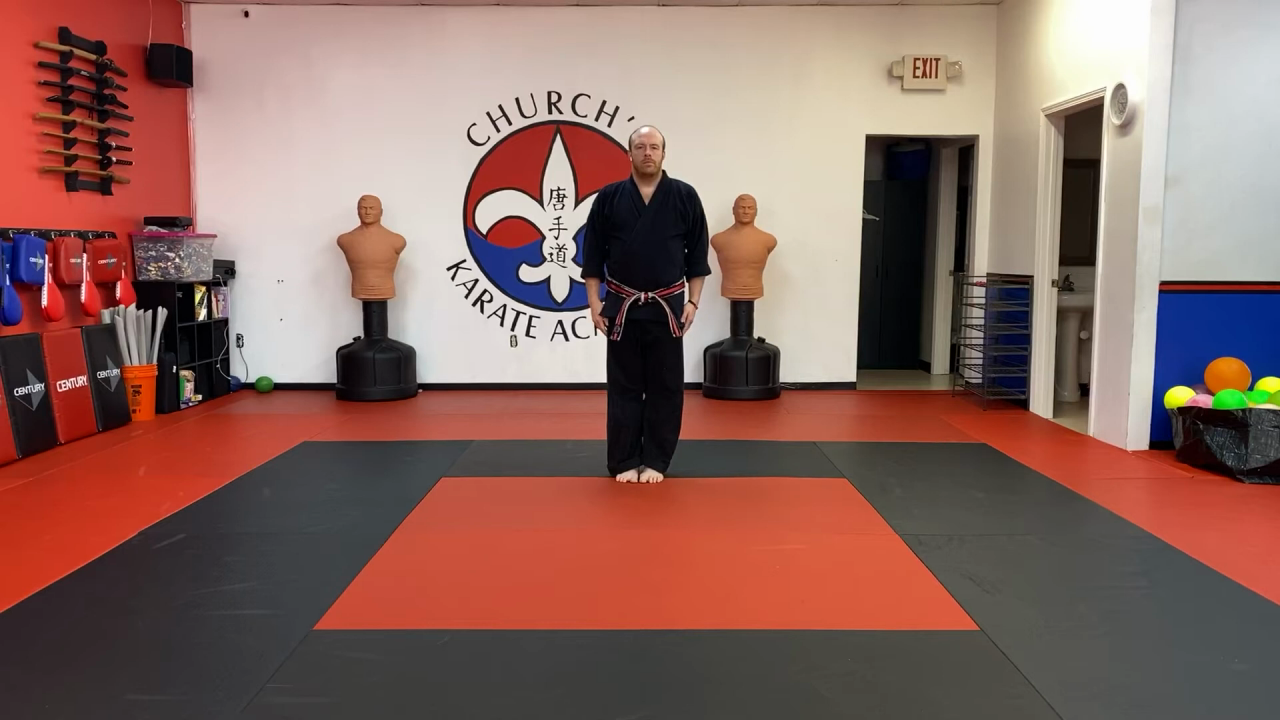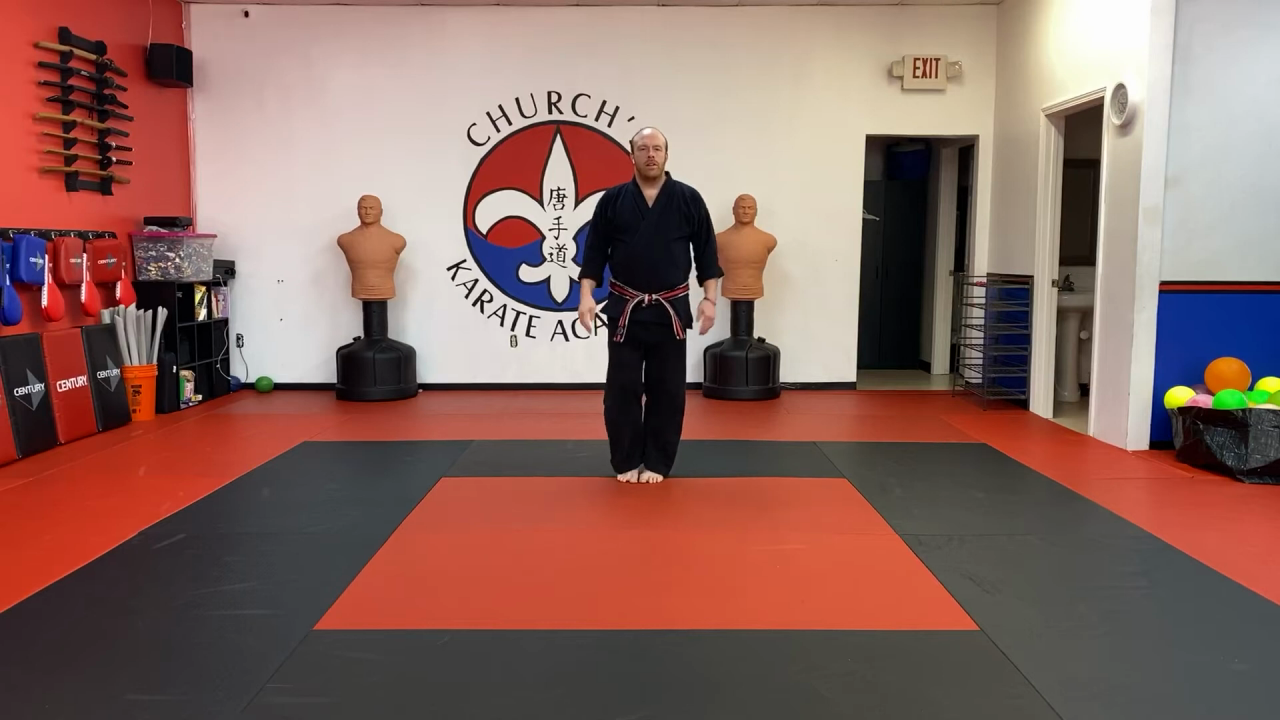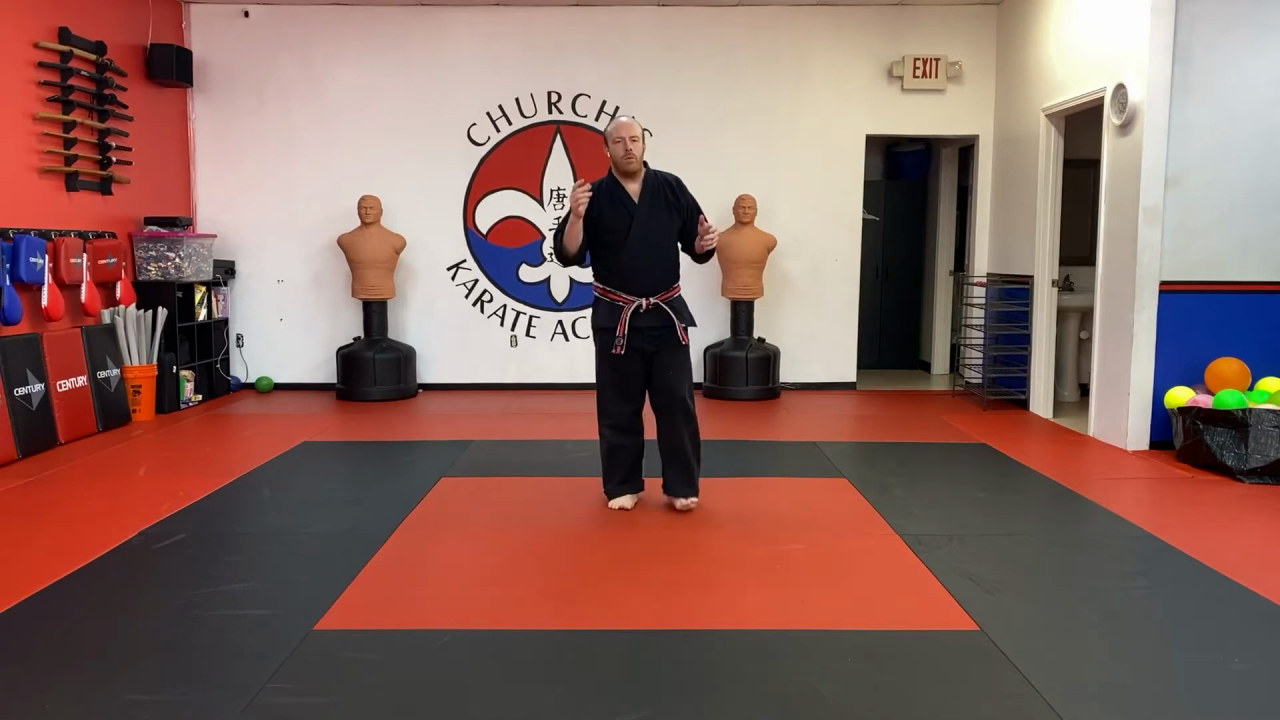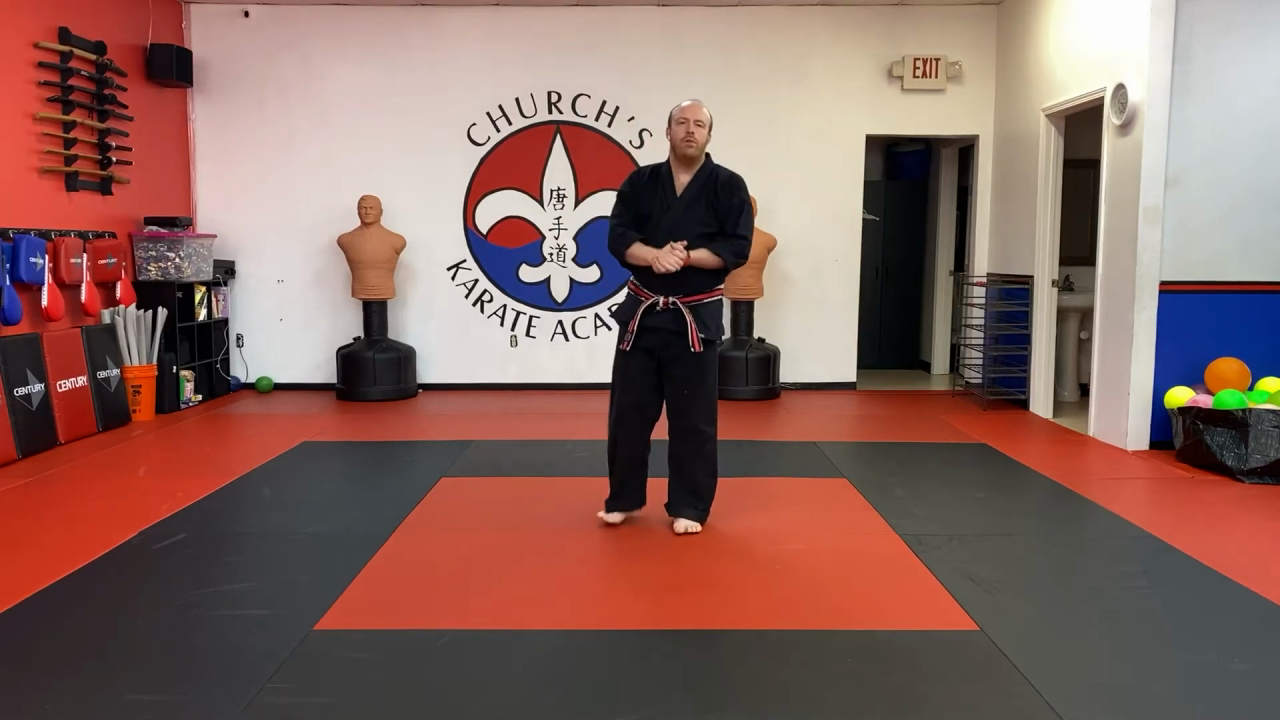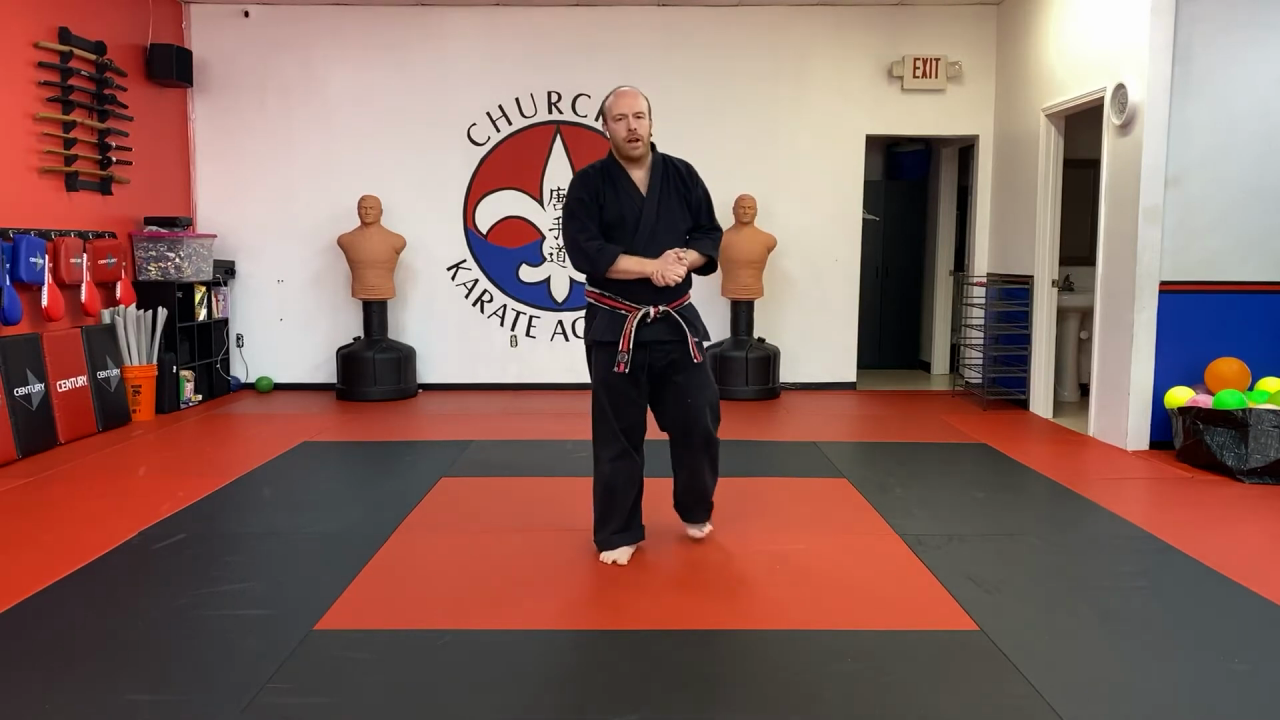
dt=1s
person 1, frame 1
left shoulder: (684, 197)
right shoulder: (609, 198)
left elbow: (697, 254)
right elbow: (593, 254)
left wrist: (692, 301)
right wrist: (595, 302)
left hip: (667, 307)
right hip: (622, 307)
left knee: (665, 388)
right knee: (624, 387)
left ankle: (655, 461)
right ankle: (625, 462)
person 1, frame 2
left shoulder: (688, 199)
right shoulder: (613, 200)
left elbow: (705, 251)
right elbow: (595, 251)
left wrist: (709, 296)
right wrist: (587, 293)
left hip: (670, 310)
right hip: (625, 309)
left knee: (667, 391)
right knee: (622, 390)
left ankle: (656, 463)
right ankle: (626, 462)
person 1, frame 3
left shoulder: (671, 188)
right shoulder: (593, 196)
left elbow: (694, 245)
right elbow: (569, 255)
left wrist: (706, 242)
right wrist: (576, 216)
left hip: (667, 313)
right hip: (616, 315)
left knee: (676, 401)
right knee: (619, 406)
left ankle: (682, 487)
right ankle: (623, 485)
person 1, frame 4
left shoulder: (728, 185)
right shoulder: (640, 182)
left elbow: (736, 248)
right elbow: (619, 238)
left wrist: (686, 257)
right wrist: (656, 256)
left hip: (696, 315)
right hip: (642, 312)
left knee: (693, 417)
right knee: (629, 410)
left ankle: (689, 507)
right ankle: (623, 498)
person 1, frame 5
left shoulder: (682, 175)
right shoulder: (588, 184)
left elbow: (710, 236)
right elbow: (585, 252)
left wrist: (683, 261)
right wrist: (652, 266)
left hip: (676, 322)
right hip: (615, 325)
left knee: (696, 423)
right knee: (618, 435)
left ankle: (695, 511)
right ankle: (619, 533)
